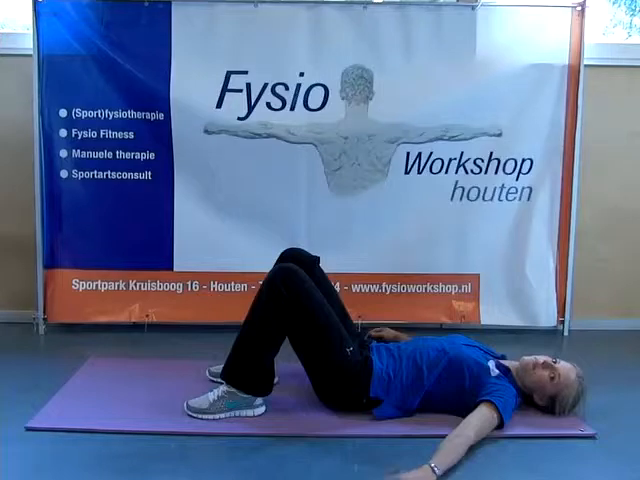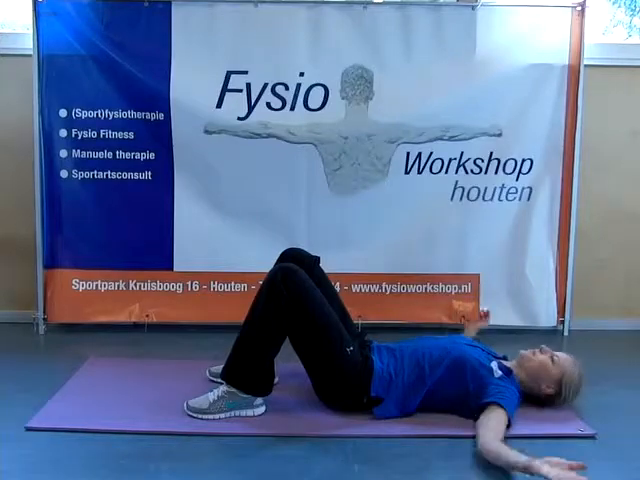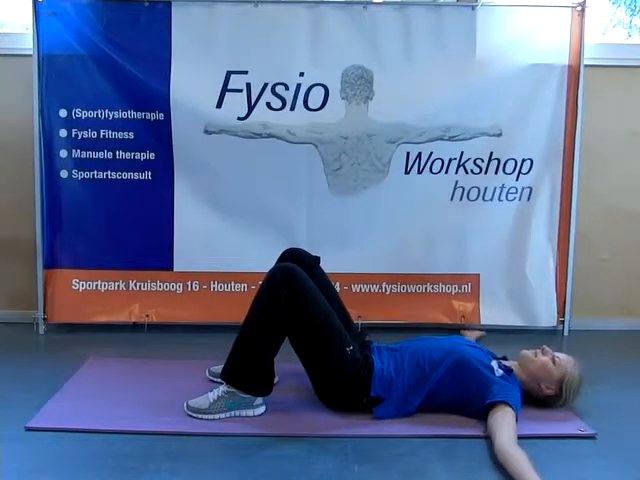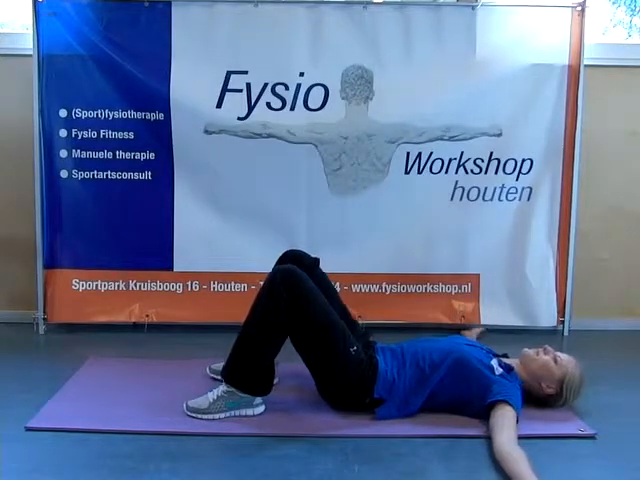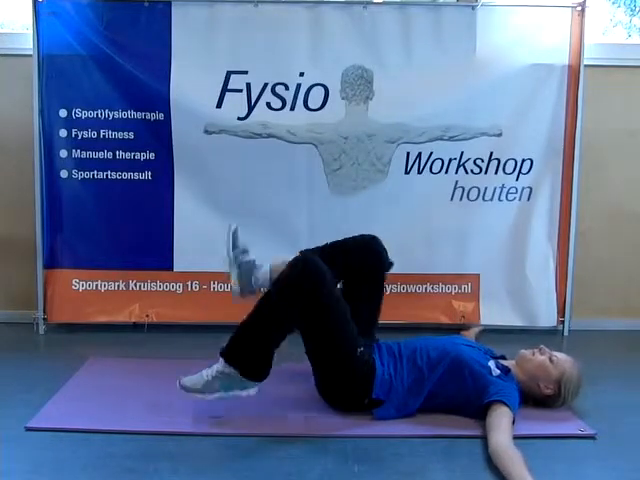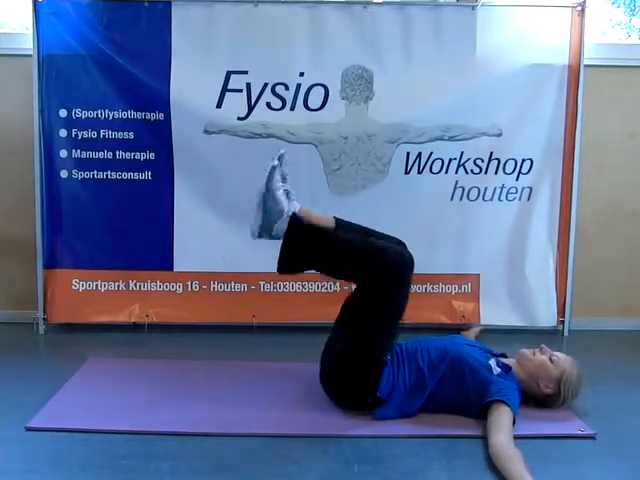
dt=0.4s
person 1, frame 1
left shoulder: (503, 392)
right shoulder: (495, 360)
left elbow: (468, 434)
right wrist: (401, 337)
left hip: (356, 383)
right hip: (367, 354)
left knee: (285, 280)
right knee: (296, 259)
left ankle: (244, 391)
right ankle: (251, 368)
person 1, frame 2
left shoulder: (504, 390)
right shoulder: (495, 361)
left elbow: (488, 442)
right wrist: (470, 332)
left hip: (356, 383)
right hip: (366, 355)
left knee: (285, 280)
right knee: (295, 258)
left ankle: (242, 392)
right ankle: (248, 368)
person 1, frame 3
left shoulder: (505, 389)
right shoulder: (494, 363)
left elbow: (505, 445)
right wrist: (467, 338)
left hip: (356, 383)
right hip: (365, 355)
left knee: (285, 280)
right knee: (296, 259)
left ankle: (243, 392)
right ankle: (250, 368)
person 1, frame 4
left shoulder: (507, 388)
right shoulder: (495, 361)
left elbow: (505, 444)
right wrist: (467, 338)
left hip: (359, 383)
right hip: (368, 354)
left knee: (286, 283)
right knee: (295, 261)
left ankle: (243, 391)
right ankle: (250, 365)
person 1, frame 5
left shoulder: (504, 389)
right shoulder: (493, 361)
left elbow: (500, 443)
right wrist: (468, 335)
left hip: (356, 383)
right hip: (370, 356)
left knee: (306, 273)
right knee: (367, 248)
left ankle: (239, 372)
right ankle: (259, 278)
person 1, frame 6
left shoulder: (505, 389)
right shoulder: (496, 362)
left elbow: (500, 443)
left hip: (356, 381)
left knee: (393, 262)
right knee: (391, 253)
left ankle: (285, 224)
right ankle: (289, 215)
person 2, frame 1
left shoulder: (324, 132)
right shoulder: (389, 132)
left elbow: (268, 129)
right elbow: (442, 132)
left wrist: (220, 127)
right wrist: (486, 130)
person 2, frame 2
left shoulder: (324, 132)
right shoulder: (389, 132)
left elbow: (268, 129)
right elbow: (443, 131)
left wrist: (219, 127)
right wrist: (486, 130)
person 2, frame 3
left shoulder: (324, 133)
right shoulder: (390, 132)
left elbow: (268, 129)
right elbow: (442, 132)
left wrist: (220, 127)
right wrist: (486, 130)
person 2, frame 4
left shoulder: (324, 133)
right shoulder: (390, 132)
left elbow: (267, 130)
right elbow: (444, 131)
left wrist: (220, 127)
right wrist: (485, 130)
person 2, frame 5
left shoulder: (323, 133)
right shoulder: (390, 132)
left elbow: (268, 129)
right elbow: (443, 132)
left wrist: (220, 127)
right wrist: (485, 131)
person 2, frame 6
left shoulder: (324, 133)
right shoulder: (390, 132)
left elbow: (268, 130)
right elbow: (444, 132)
left wrist: (220, 127)
right wrist: (486, 130)
